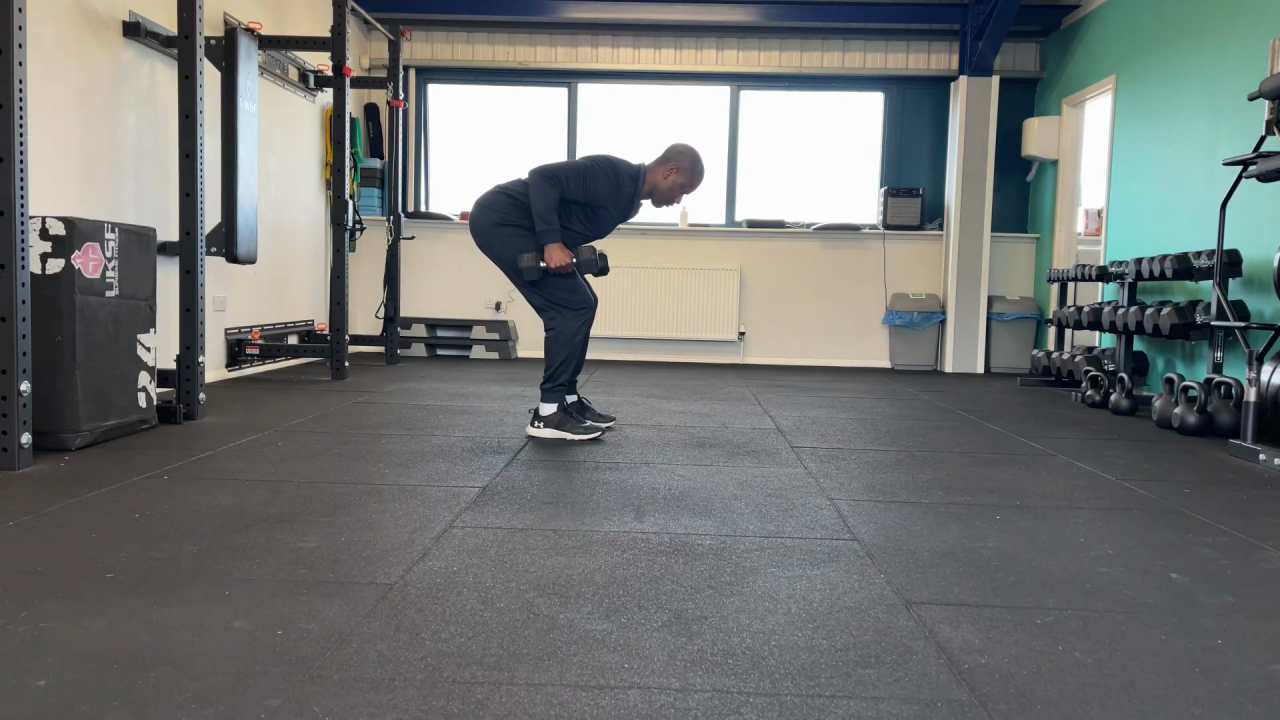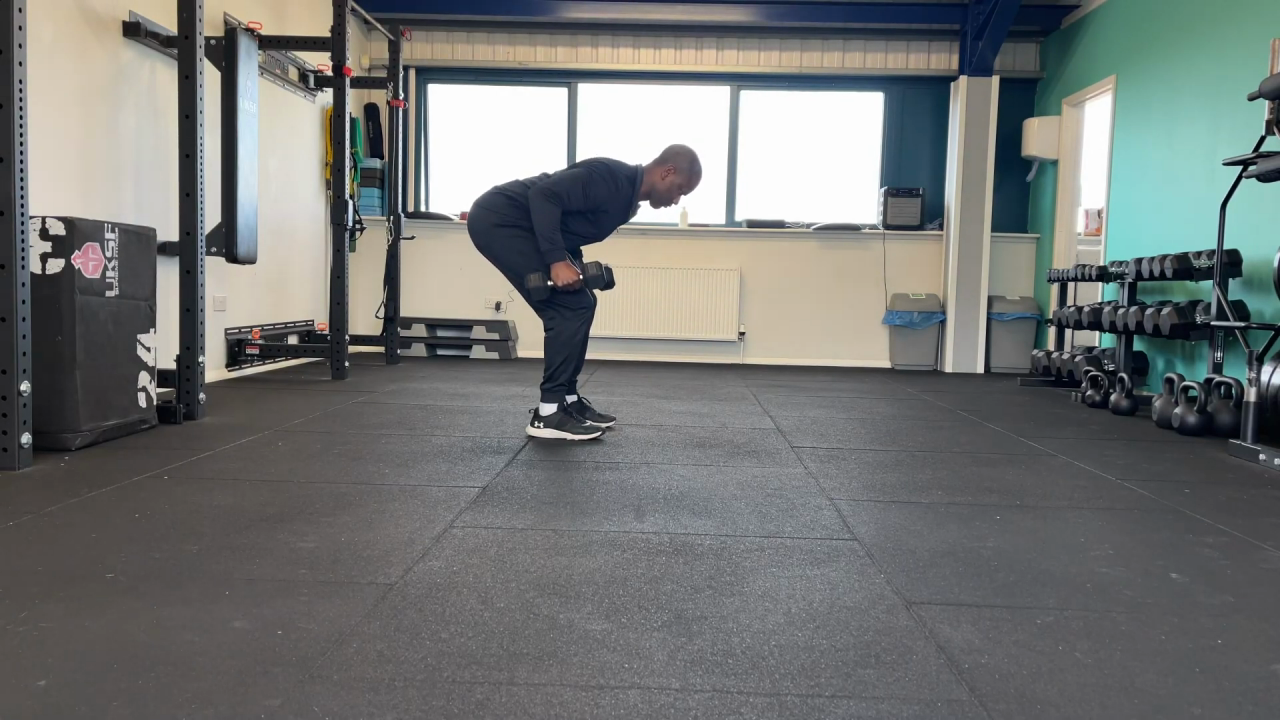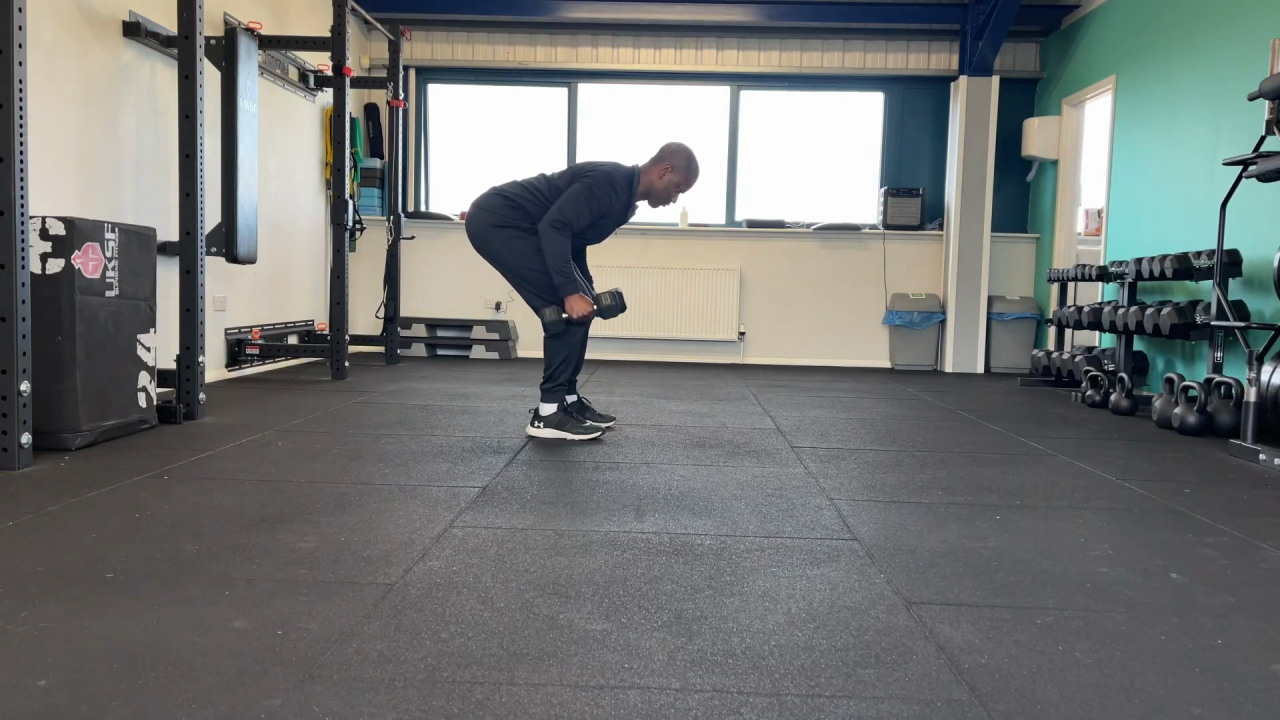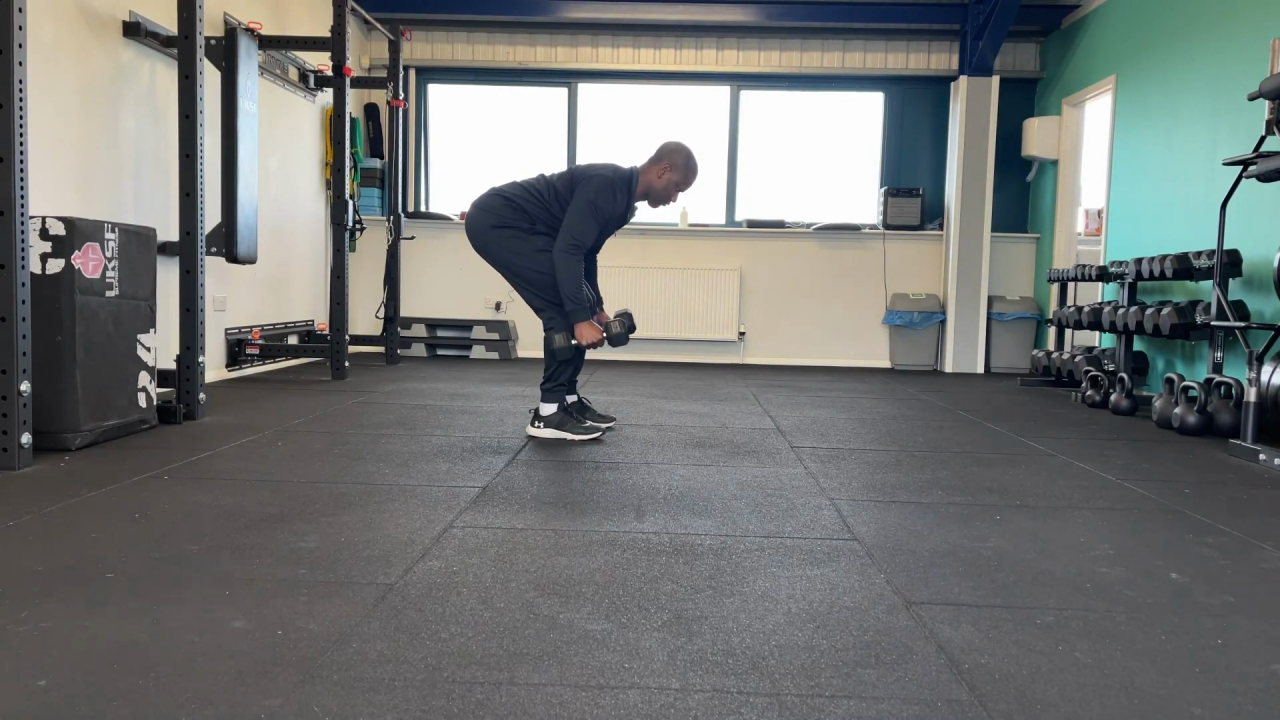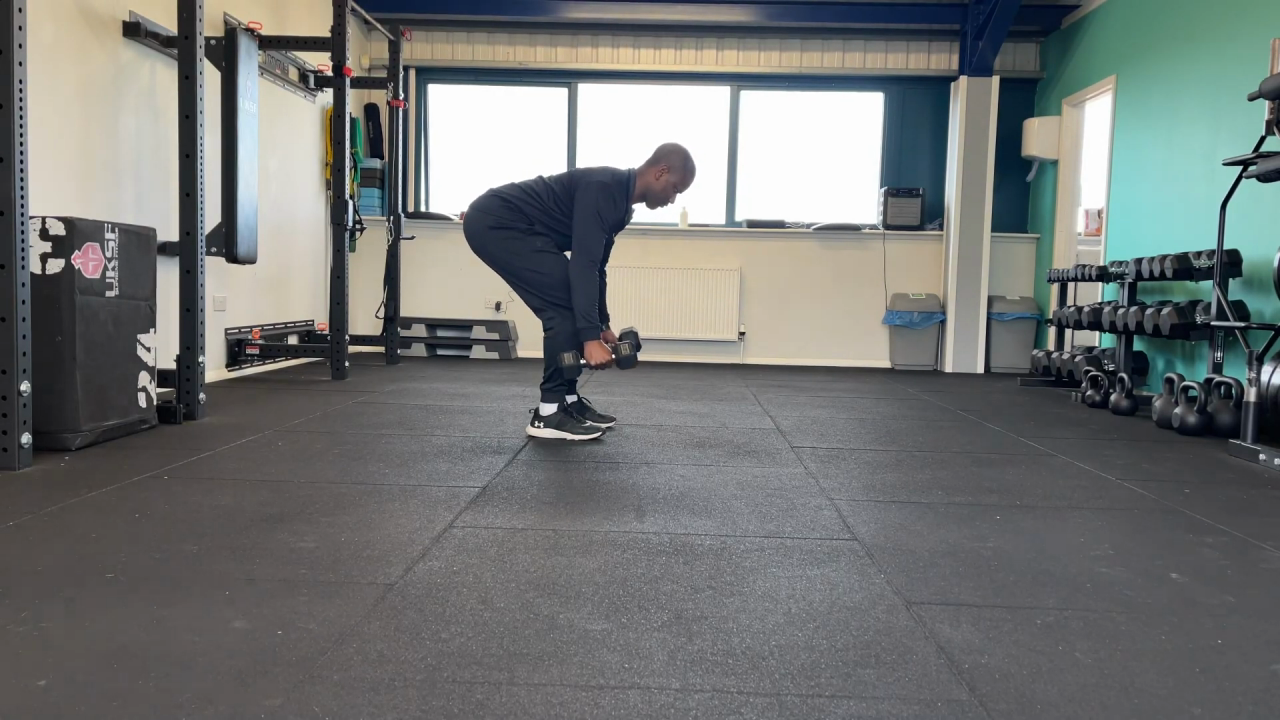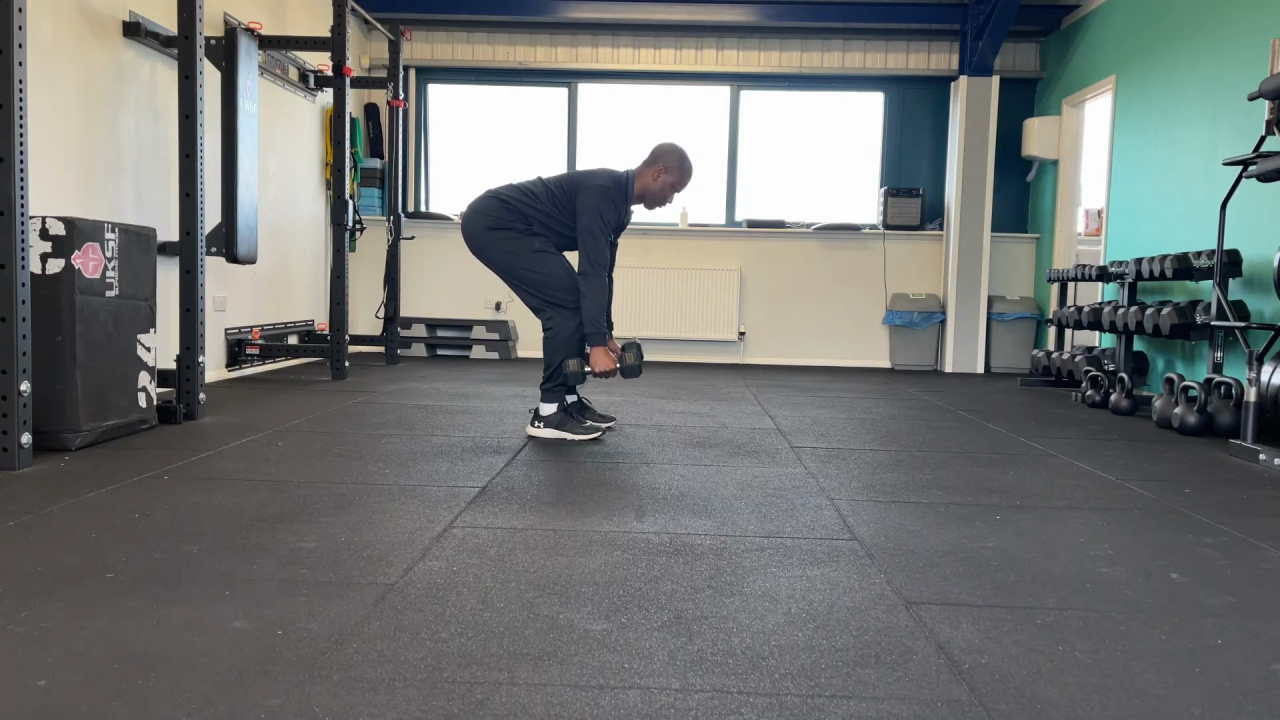
dt=0.4s
person 1, frame 1
left shoulder: (629, 197)
right shoulder: (613, 176)
right elbow: (543, 177)
left wrist: (568, 251)
right wrist: (551, 242)
left hip: (518, 224)
right hip: (499, 219)
left knee: (581, 304)
right knee: (572, 307)
left ankle: (567, 401)
right ankle: (548, 414)
person 1, frame 2
left shoulder: (627, 197)
right shoulder: (612, 178)
right elbow: (543, 195)
left wrist: (577, 270)
right wrist: (557, 261)
left hip: (511, 223)
right hip: (497, 219)
left knee: (579, 303)
right knee: (571, 307)
left ankle: (567, 400)
right ankle: (548, 414)
person 1, frame 3
left shoulder: (624, 196)
right shoulder: (609, 182)
left elbow: (574, 236)
right elbow: (554, 227)
left wrist: (584, 289)
right wrist: (571, 292)
left hip: (508, 224)
right hip: (496, 221)
left knee: (579, 307)
right knee: (567, 309)
left ankle: (567, 400)
right ankle: (549, 413)
person 1, frame 4
left shoulder: (623, 197)
right shoulder: (606, 185)
left elbow: (586, 252)
right elbow: (568, 249)
left wrist: (594, 307)
right wrist: (582, 318)
left hip: (508, 224)
right hip: (496, 222)
left knee: (575, 305)
right knee: (566, 309)
left ankle: (567, 401)
right ankle: (549, 414)
person 1, frame 5
left shoulder: (620, 201)
right shoulder: (604, 189)
left elbow: (596, 267)
right elbow: (583, 264)
left wrist: (601, 325)
right wrist: (591, 337)
left hip: (504, 225)
right hip: (494, 223)
left knee: (573, 306)
right knee: (566, 306)
left ankle: (567, 401)
right ankle: (549, 413)
person 1, frame 6
left shoulder: (618, 201)
right shoulder: (603, 192)
left elbow: (603, 272)
right elbow: (591, 272)
left wrist: (605, 335)
right wrist: (597, 344)
left hip: (502, 226)
right hip: (493, 224)
left knee: (571, 305)
right knee: (568, 305)
left ankle: (566, 400)
right ankle: (549, 413)
